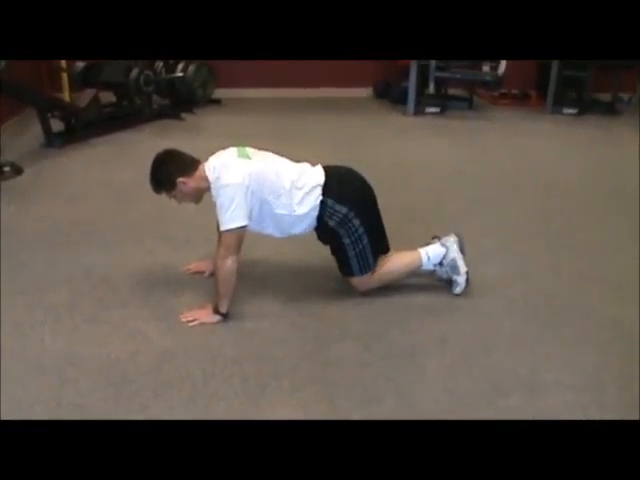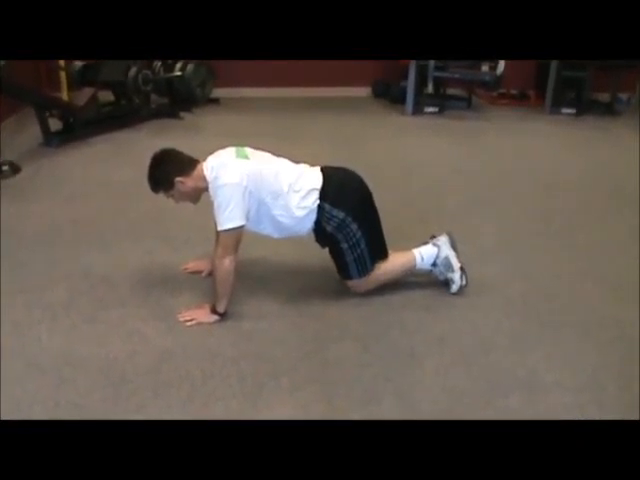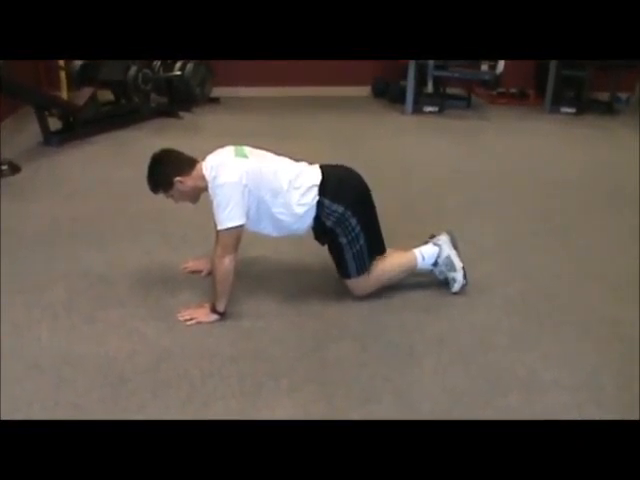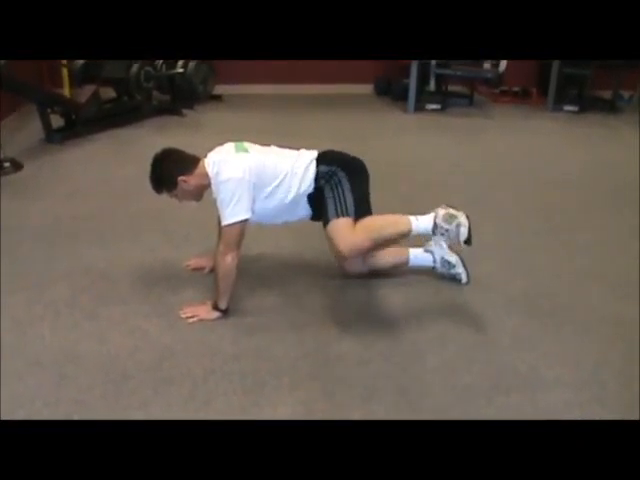
dt=0.4s
person 1, frame 1
left shoulder: (227, 184)
right shoulder: (220, 163)
left elbow: (230, 254)
right elbow: (227, 232)
left wrist: (219, 310)
right wrist: (215, 262)
left hip: (338, 202)
right hip: (331, 188)
left knee: (365, 280)
right knee: (364, 264)
left ankle: (439, 253)
right ankle: (437, 254)
person 1, frame 2
left shoulder: (225, 184)
right shoulder: (219, 163)
left elbow: (228, 254)
left wrist: (217, 310)
right wrist: (213, 261)
left hip: (336, 205)
right hip: (330, 189)
left knee: (361, 282)
right knee: (360, 266)
left ankle: (433, 253)
right ankle: (433, 254)
person 1, frame 3
left shoulder: (224, 183)
right shoulder: (217, 163)
left elbow: (228, 254)
left wrist: (217, 309)
right wrist: (213, 260)
left hip: (336, 202)
right hip: (328, 189)
left knee: (362, 284)
right knee: (358, 264)
left ankle: (434, 253)
right ankle: (433, 255)
person 1, frame 4
left shoulder: (229, 178)
right shoulder: (217, 161)
left elbow: (230, 250)
right elbow: (226, 223)
left wrist: (218, 307)
right wrist: (215, 258)
left hip: (334, 173)
right hip: (323, 178)
left knee: (347, 245)
right knee: (354, 265)
left ankle: (435, 221)
right ankle: (432, 254)
